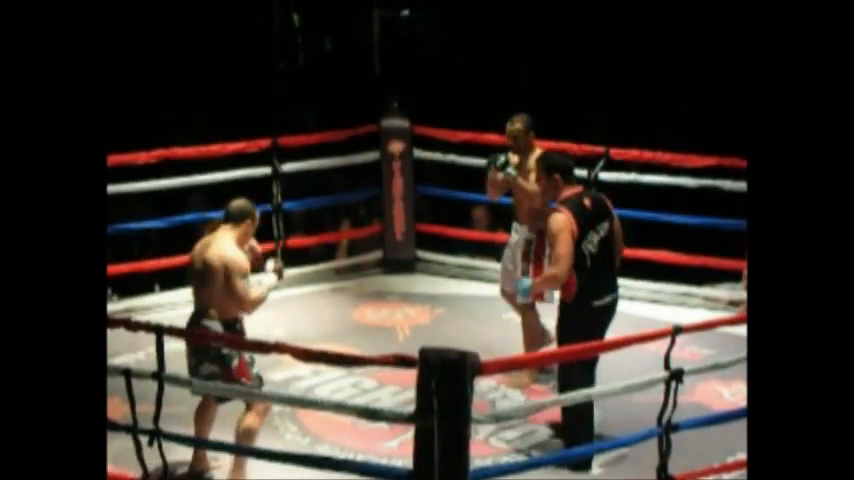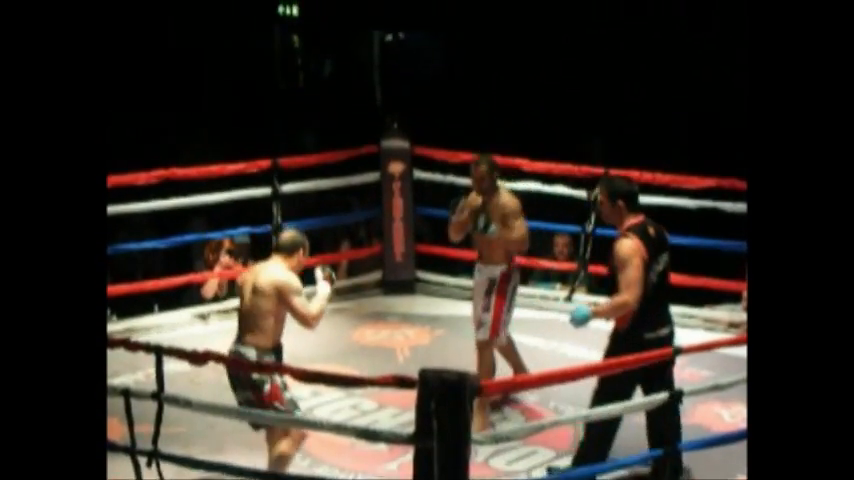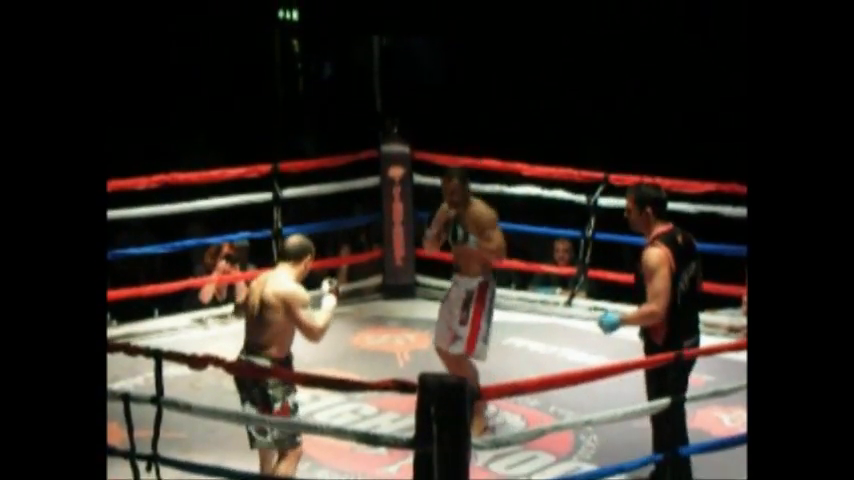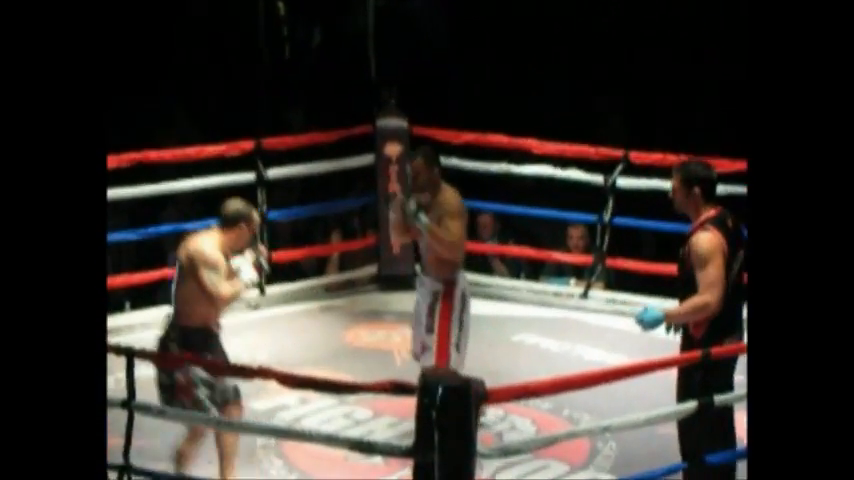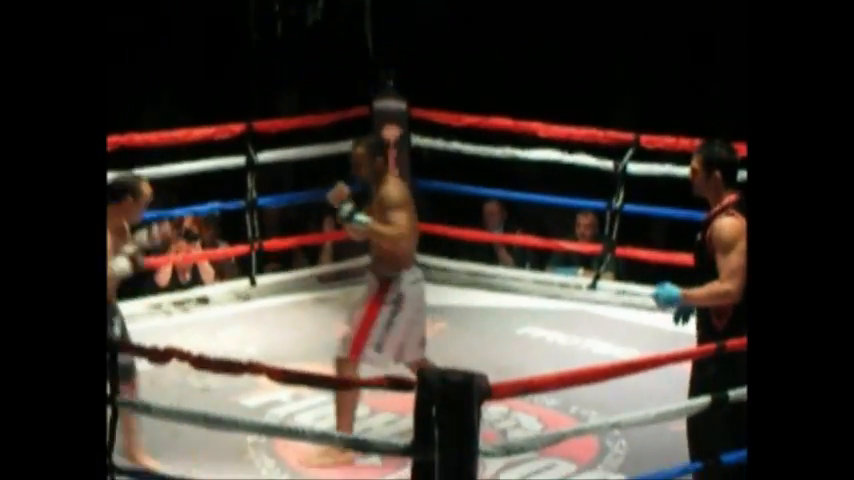
dt=0.5s
person 1, frame 1
left shoulder: (561, 217)
right shoulder: (601, 200)
left elbow: (558, 274)
right elbow: (617, 248)
left wrist: (531, 286)
left hip: (580, 306)
right hip: (607, 297)
left knee: (572, 375)
right knee: (584, 366)
right ankle: (580, 429)
person 1, frame 2
left shoulder: (627, 244)
right shoulder: (657, 231)
left elbow: (627, 301)
left wrist: (589, 312)
left hip: (633, 337)
right hip: (661, 331)
left knee: (606, 403)
right knee: (662, 404)
person 1, frame 3
left shoulder: (655, 252)
right shoulder: (686, 239)
left elbow: (655, 310)
left wrist: (619, 320)
left hip: (666, 346)
right hip: (688, 339)
left knee: (666, 417)
right knee: (670, 412)
person 1, frame 4
left shoulder: (704, 237)
right shoulder: (729, 224)
left elbow: (709, 301)
left wrist: (664, 316)
right wrist: (681, 314)
left hip: (706, 343)
right hip: (728, 337)
left knee: (696, 424)
right knee: (718, 419)
person 1, frame 5
left shoulder: (727, 222)
right shoulder: (730, 212)
left elbow: (730, 289)
left wrist: (681, 295)
right wrist: (693, 299)
left hip: (723, 335)
right hip: (731, 332)
left knee: (707, 420)
right knee: (731, 417)
person 2, frame 1
left shoulder: (538, 160)
right shoulder: (512, 157)
left elbow: (536, 197)
right elbow: (494, 194)
left wrist: (510, 174)
right wrist: (493, 172)
left hip: (535, 234)
right hip: (519, 230)
left knee: (524, 300)
right knee: (509, 292)
left ankle: (531, 365)
right ankle: (541, 335)
person 2, frame 2
left shoulder: (508, 203)
right shoulder: (472, 199)
left elbow: (522, 242)
right elbow: (454, 236)
left wrist: (492, 230)
right wrist: (459, 215)
left hip: (501, 275)
right hip: (483, 270)
left knee: (484, 340)
right knee: (496, 333)
left ankle: (481, 410)
right ankle: (521, 373)
person 2, frame 3
left shoulder: (483, 214)
right shoulder: (446, 211)
left elbow: (500, 253)
right elbow: (429, 249)
left wrist: (470, 241)
right wrist: (433, 228)
left hip: (478, 287)
right hip: (457, 284)
left knee: (459, 355)
right knee: (444, 349)
left ankle: (477, 418)
right ankle: (475, 401)
person 2, frame 4
left shoulder: (449, 202)
right shoulder: (419, 198)
left elbow: (454, 250)
right elbow: (400, 238)
left wrist: (420, 220)
right wrist: (396, 215)
left hip: (446, 287)
right hip: (427, 283)
left knee: (437, 365)
right knee: (426, 356)
person 2, frame 5
left shoulder: (392, 193)
right shoulder: (380, 190)
left elbow: (402, 241)
right elbow: (360, 234)
left wrist: (359, 218)
right wrist: (344, 207)
left hip: (393, 286)
right hip: (405, 283)
left knee: (346, 361)
right knee: (414, 359)
left ankle: (341, 446)
person 3, frame 1
left shoulder: (203, 245)
right shoulder: (231, 255)
right elbow: (248, 303)
right wrist: (272, 276)
left hip: (199, 328)
right hip: (221, 334)
left knee: (211, 396)
right knee: (258, 404)
person 3, frame 2
left shoulder: (255, 272)
right shoulder: (284, 279)
right elbow: (310, 319)
right wrist: (324, 286)
left hip: (242, 355)
right hip: (257, 361)
left knee: (277, 422)
right knee: (295, 432)
left ankle: (271, 474)
person 3, frame 3
left shoulder: (262, 280)
right shoulder: (292, 290)
left elbow: (242, 309)
right elbow: (315, 333)
right wrist: (329, 299)
left hip: (250, 365)
left knee: (272, 433)
right knee: (291, 449)
person 3, frame 4
left shoulder: (213, 248)
right shoulder: (205, 249)
right elbow: (221, 297)
left wrist: (243, 264)
right wrist: (248, 275)
left hip: (205, 340)
right hip: (184, 344)
left knee: (232, 408)
right knee: (200, 427)
person 3, frame 5
left shoulder: (119, 222)
left elbow: (129, 253)
right wrist: (123, 265)
left hip: (108, 311)
left knee: (127, 383)
left ankle: (132, 450)
